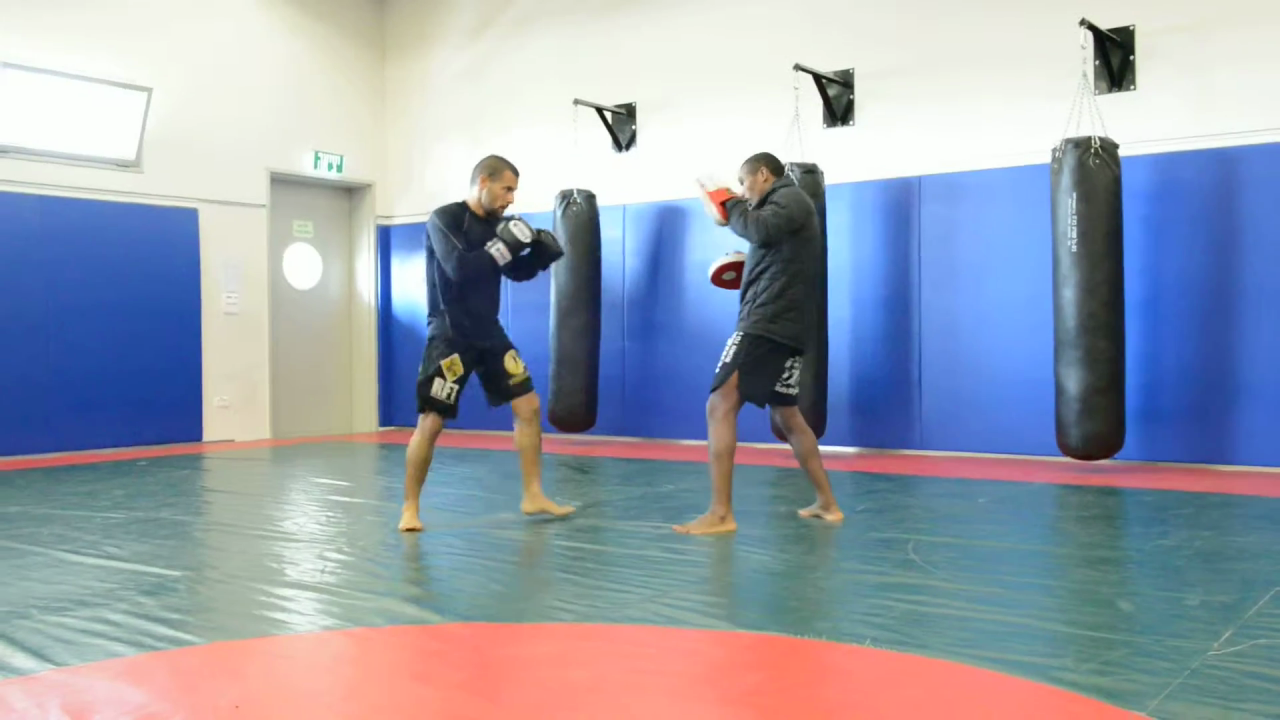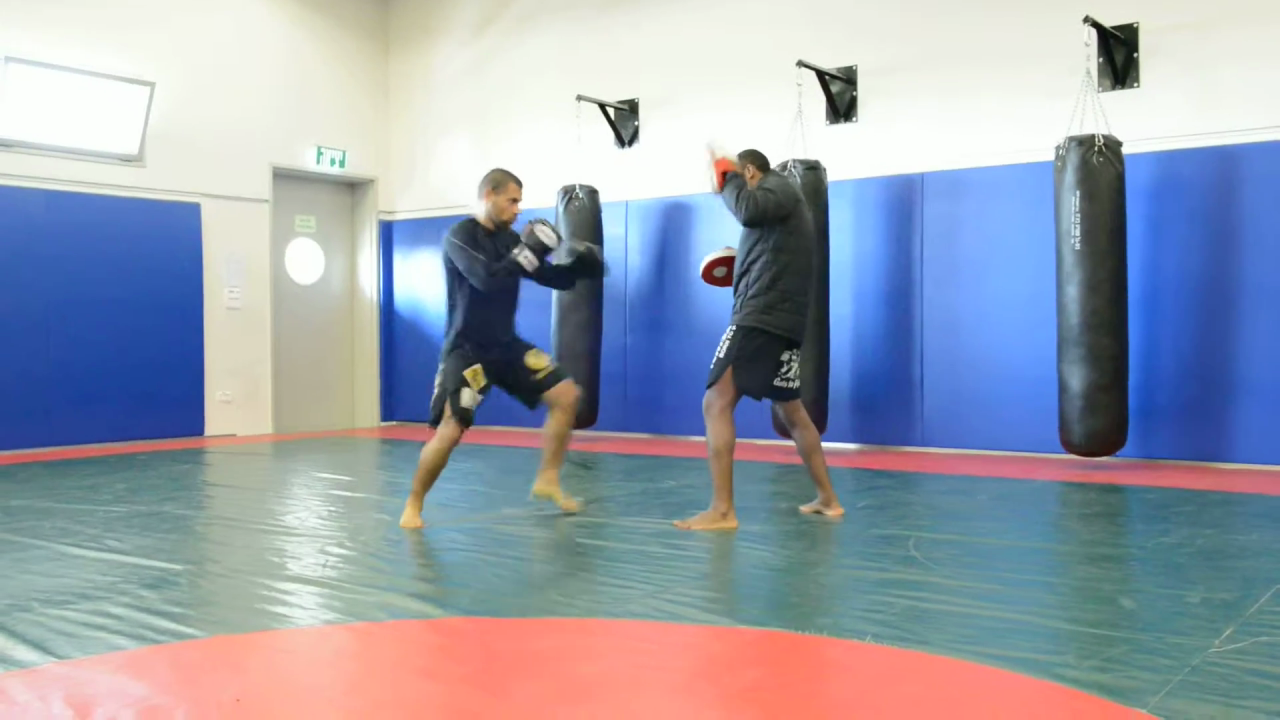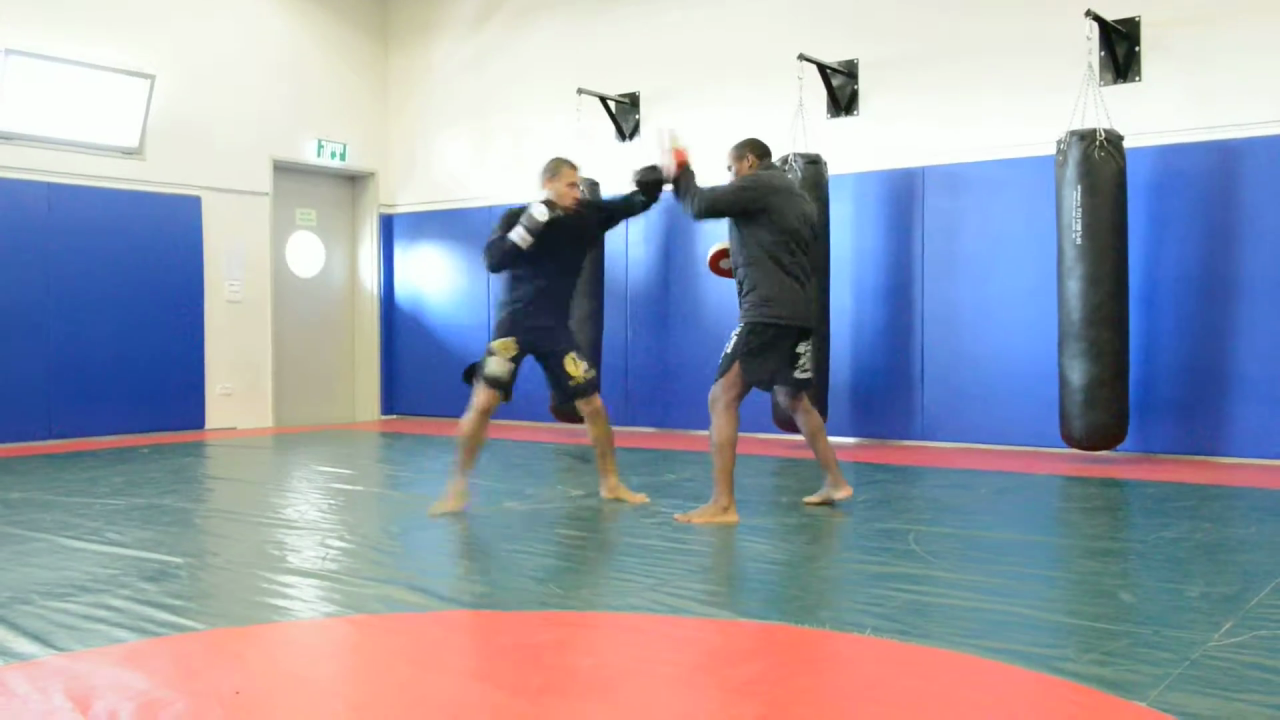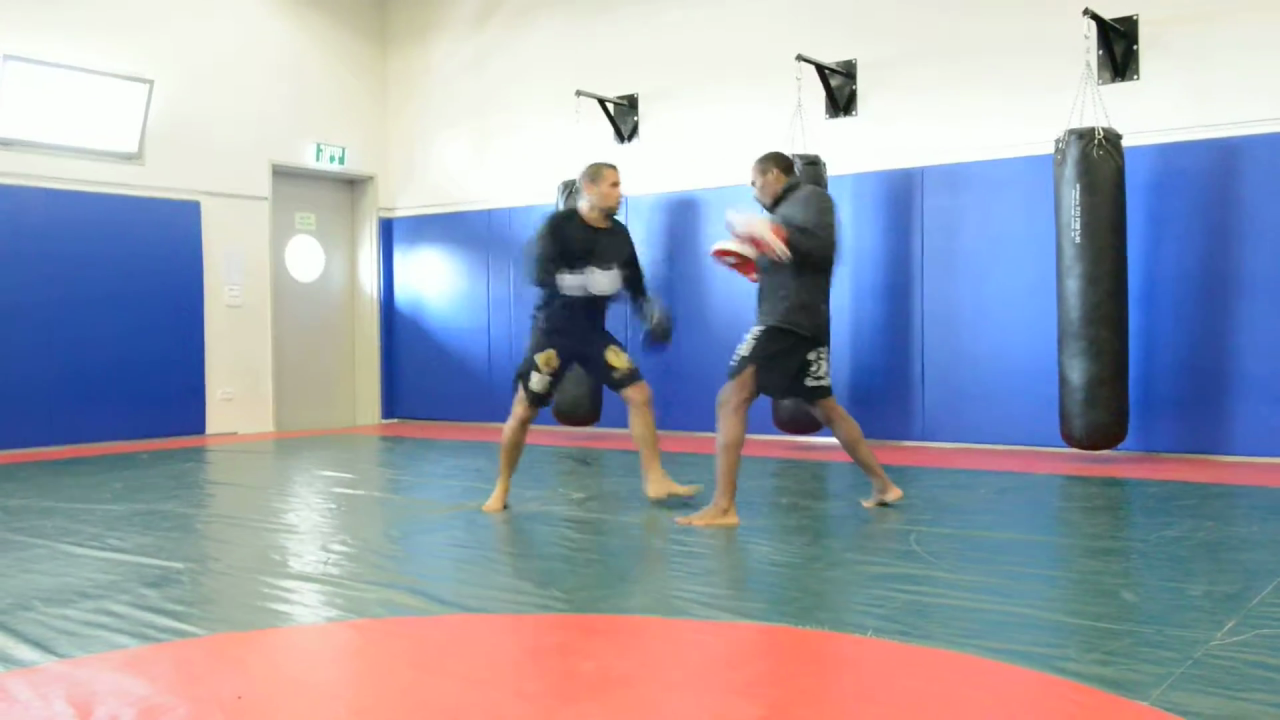
dt=0.2s
person 1, frame 1
left shoulder: (791, 198)
right shoulder: (788, 205)
left elbow: (759, 230)
left wrist: (729, 206)
right wrist: (745, 274)
left hip: (765, 325)
right hip: (788, 328)
left knee: (720, 406)
right knee: (787, 415)
left ankle: (720, 513)
right ankle: (826, 502)
person 1, frame 2
left shoulder: (778, 189)
right shoulder: (787, 200)
left elbow: (747, 210)
left wrist: (728, 180)
right wrist: (740, 267)
left hip: (760, 318)
right hip: (788, 321)
left knee: (717, 402)
right knee: (790, 410)
left ankle: (722, 510)
right ankle: (828, 498)
person 1, frame 3
left shoulder: (757, 183)
right shoulder: (798, 196)
left elbow: (699, 205)
left wrist: (681, 173)
left hip: (766, 313)
right hip: (799, 314)
left knee: (722, 399)
right knee: (796, 399)
left ankle: (722, 504)
right ankle: (835, 482)
person 1, frame 4
left shoulder: (810, 197)
right shoulder: (786, 209)
left elbow: (821, 249)
left wrist: (772, 235)
right wrist: (755, 262)
left hip: (785, 321)
right hip: (804, 323)
left knee: (732, 399)
right knee: (825, 408)
left ankle: (723, 505)
right ankle: (883, 484)
person 2, frame 1
left shoulder: (495, 222)
right shoulder: (443, 219)
left elbow: (516, 270)
right elbow: (461, 268)
left wrist: (541, 251)
right wrist: (507, 244)
left hip: (490, 334)
right hip: (449, 337)
left knee: (529, 407)
right knee: (430, 424)
left ankle: (533, 496)
right ankle: (410, 507)
person 2, frame 2
left shoulder: (518, 234)
right shoulder: (460, 237)
left elbow: (555, 279)
right elbow: (487, 278)
left wrist: (580, 262)
right wrist: (531, 250)
left hip: (506, 343)
right hip: (467, 348)
left knee: (567, 395)
right knee: (450, 432)
left ankle: (547, 480)
right ankle: (413, 505)
person 2, frame 3
left shoulder: (584, 214)
right shoulder: (514, 217)
left elbow: (631, 204)
right elbow: (493, 261)
left wrist: (652, 184)
right wrist: (527, 226)
left hip: (555, 330)
right hip: (513, 326)
left knee: (594, 407)
right knee: (484, 402)
left ankle: (611, 483)
right ankle: (459, 484)
person 2, frame 4
left shoulder: (618, 232)
right shoulder: (559, 224)
left elbow: (634, 281)
right elbow: (541, 275)
left wrist: (653, 312)
right wrist: (587, 280)
left hip: (592, 332)
right hip: (555, 331)
left knee: (640, 396)
right knee: (522, 414)
left ankle: (657, 481)
right ankle: (501, 488)
